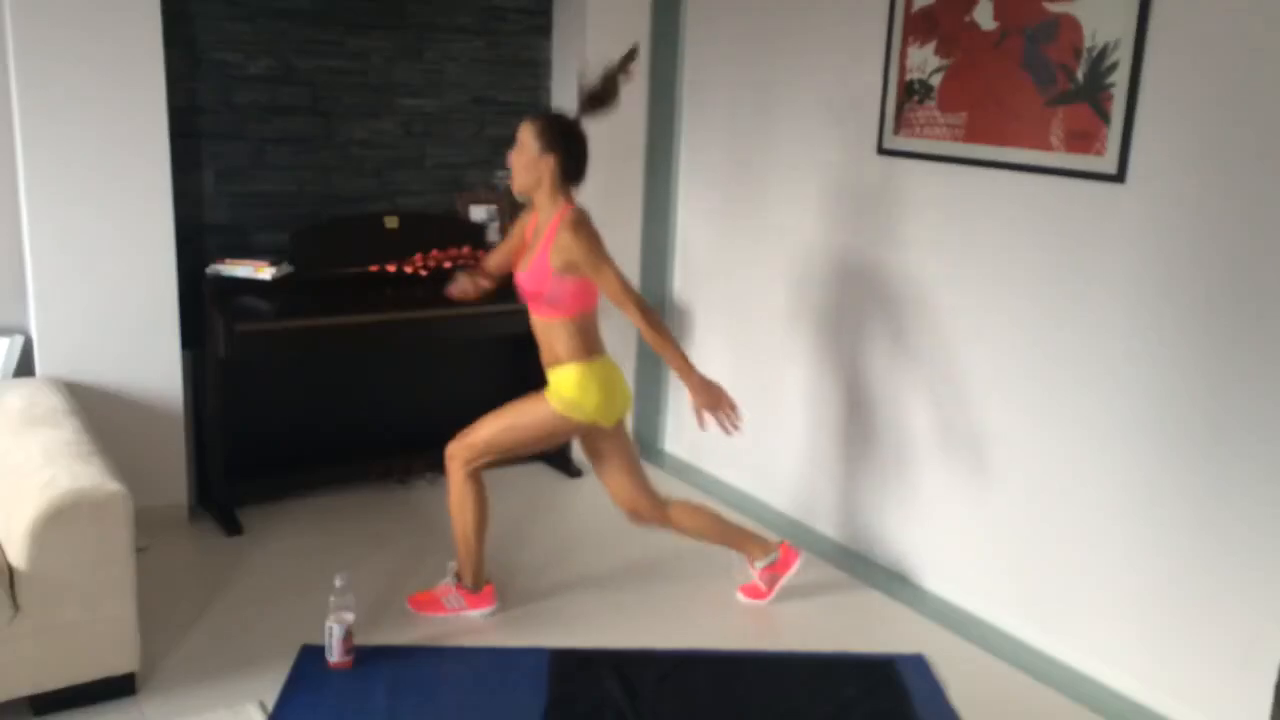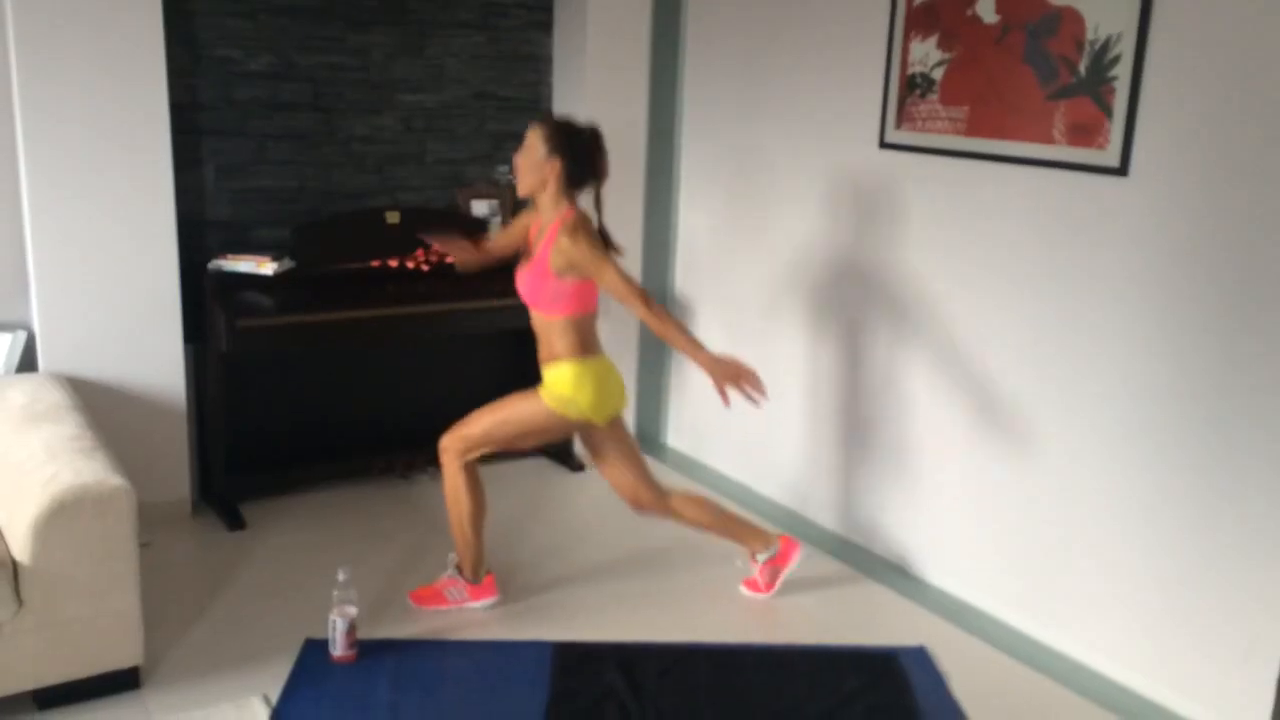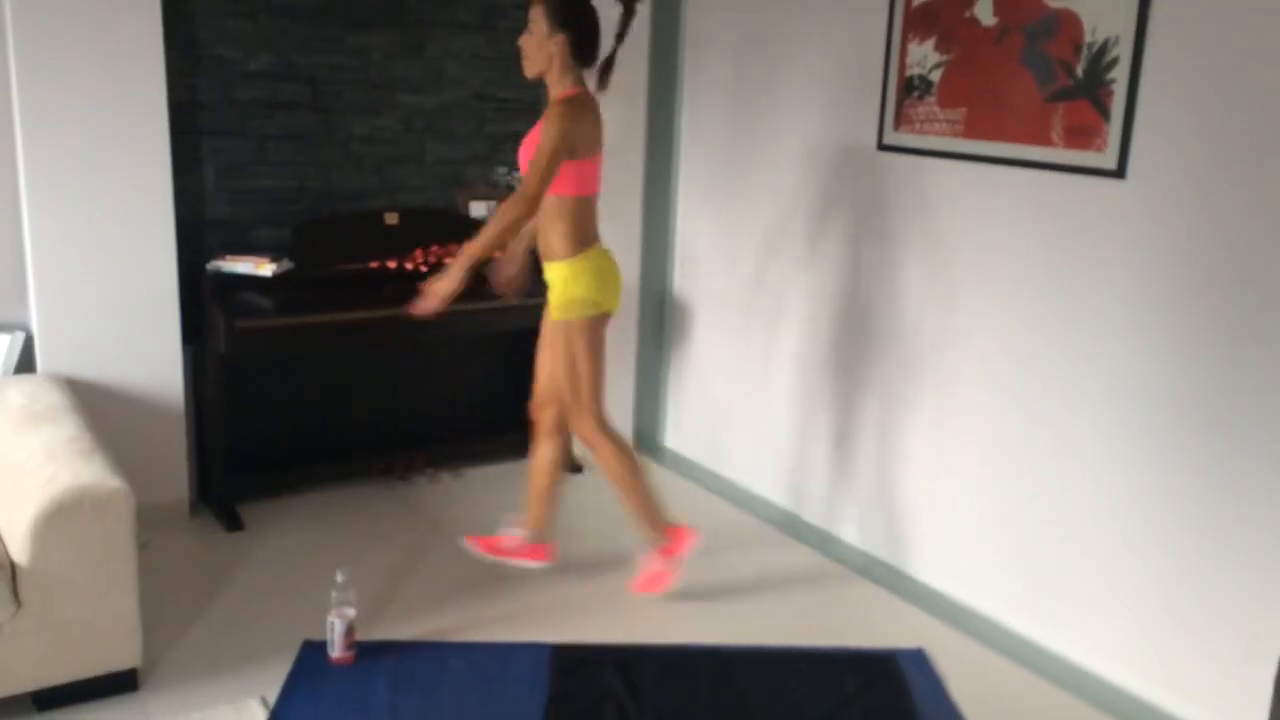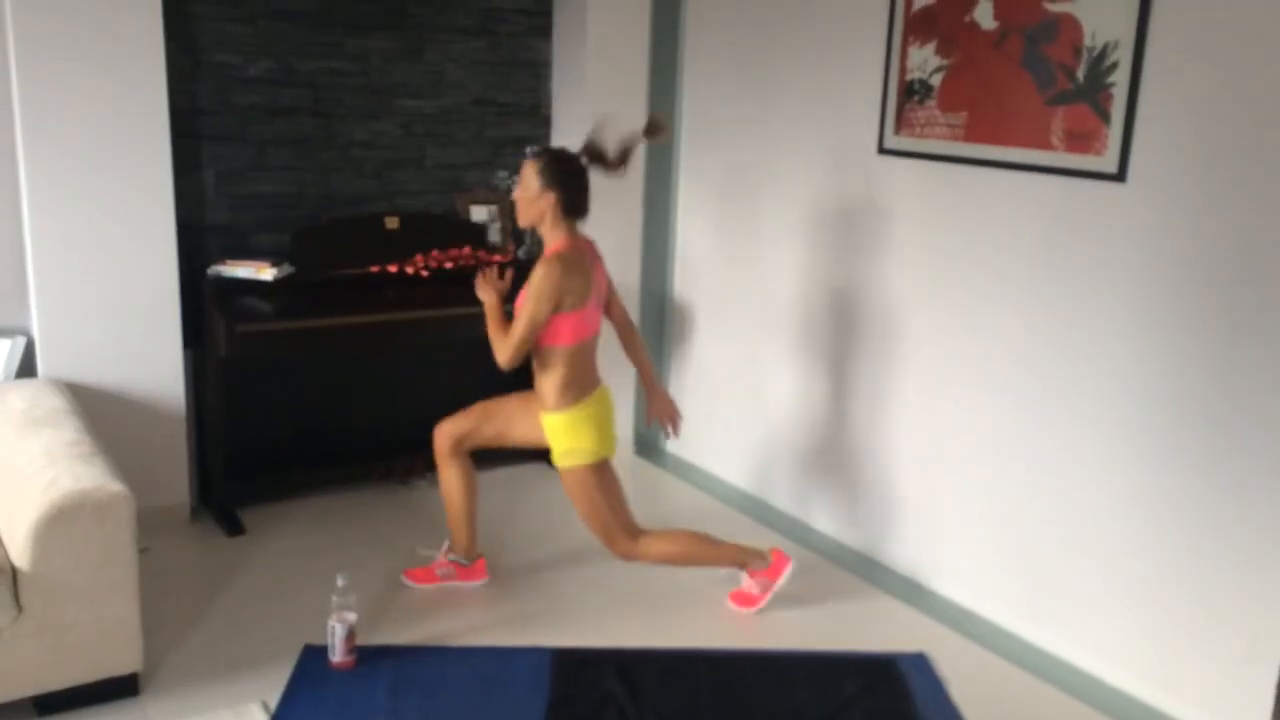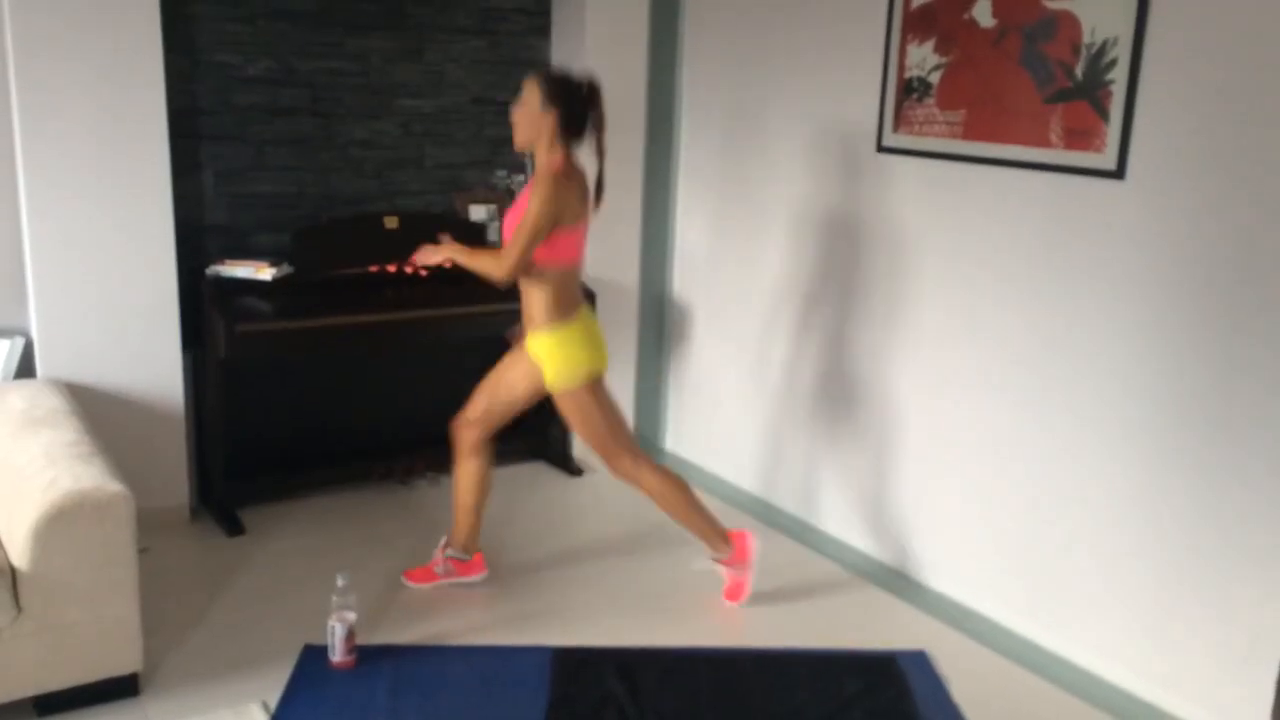
dt=0.3s
person 1, frame 1
left shoulder: (569, 233)
right shoulder: (533, 220)
left elbow: (635, 309)
right elbow: (492, 269)
left wrist: (694, 379)
right wrist: (470, 281)
left hip: (581, 391)
right hip: (579, 384)
left knee: (461, 455)
right knee: (645, 509)
left ankle: (469, 587)
right ankle: (767, 555)
person 1, frame 2
left shoulder: (572, 235)
right shoulder: (536, 221)
left elbow: (641, 302)
right elbow: (486, 251)
left wrist: (707, 360)
right wrist: (458, 249)
left hip: (575, 390)
right hip: (581, 386)
left knee: (454, 448)
right knee: (647, 498)
left ankle: (469, 579)
right ankle: (770, 549)
person 1, frame 3
left shoulder: (565, 111)
right shoulder: (571, 108)
left elbow: (523, 202)
left wrist: (460, 266)
right wrist: (520, 252)
left hip: (579, 280)
right hip: (572, 279)
left knee: (585, 423)
right knee: (544, 413)
left ankle: (665, 536)
right ankle: (532, 537)
person 1, frame 4
left shoulder: (557, 268)
right shoulder: (580, 252)
left elbow: (508, 355)
right elbow: (622, 321)
left wrist: (491, 300)
right wrist: (653, 387)
left hip: (573, 423)
right hip: (558, 405)
left knee: (624, 542)
right knee: (449, 439)
left ankle: (761, 564)
right ankle: (463, 558)
person 1, frame 5
left shoulder: (553, 184)
right shoulder: (561, 178)
left elbow: (506, 267)
left wrist: (450, 251)
left hip: (563, 345)
right hip: (546, 340)
left knee: (626, 462)
right knee: (468, 430)
left ankle: (729, 548)
right ankle: (462, 555)
